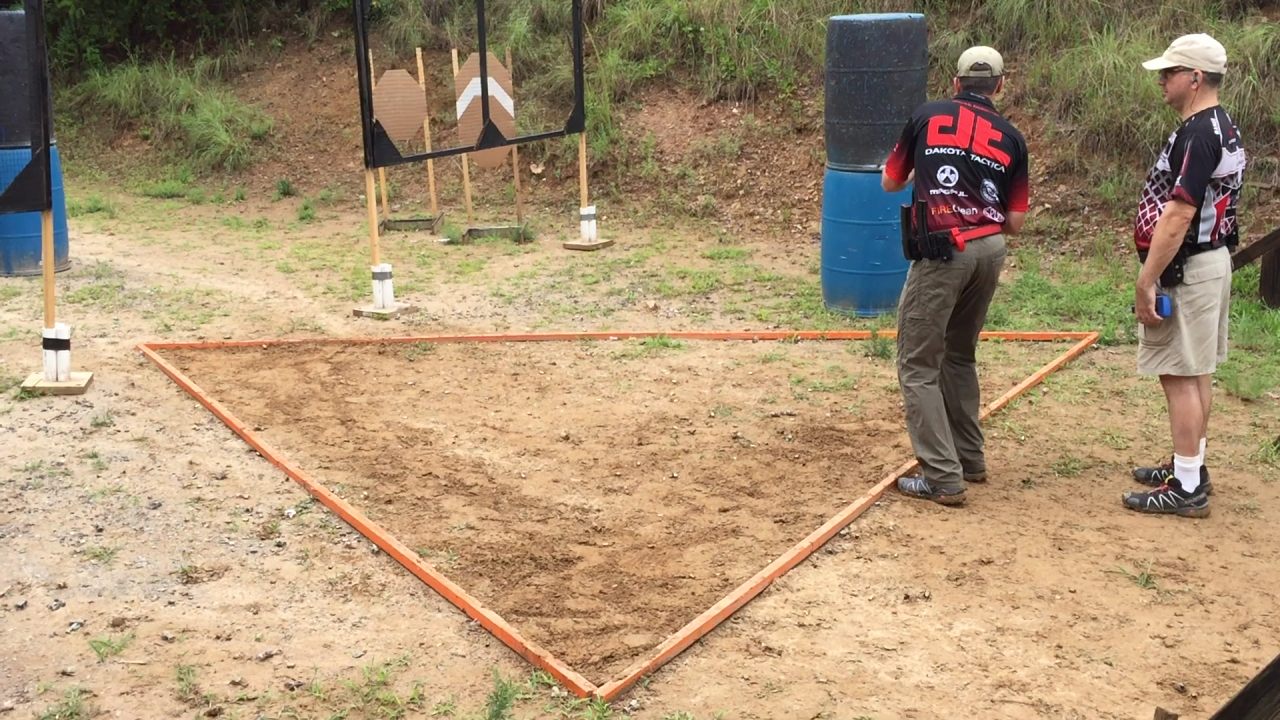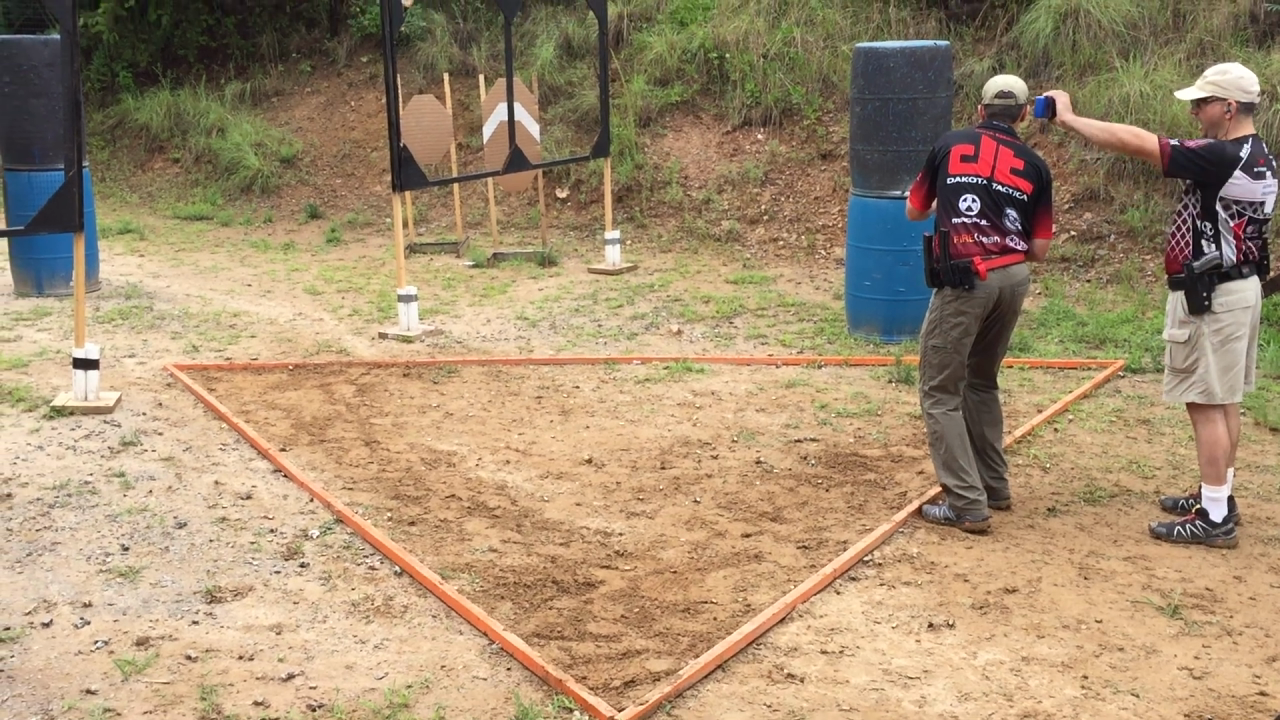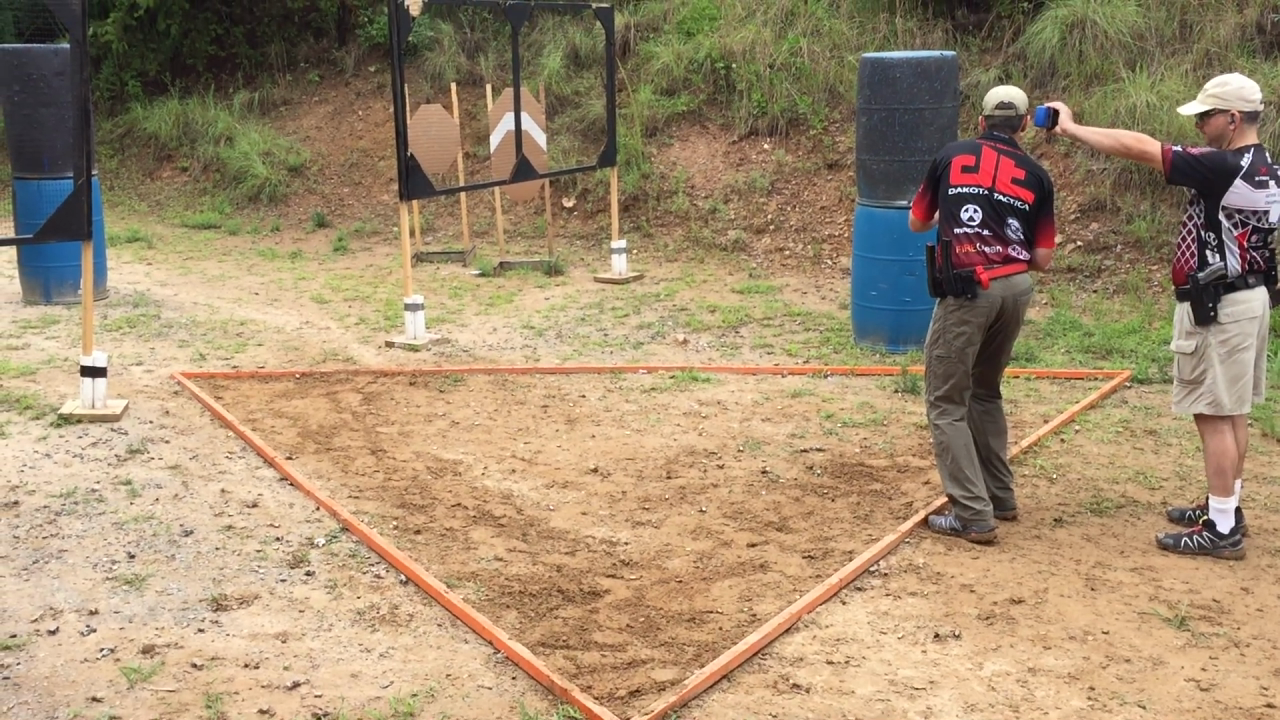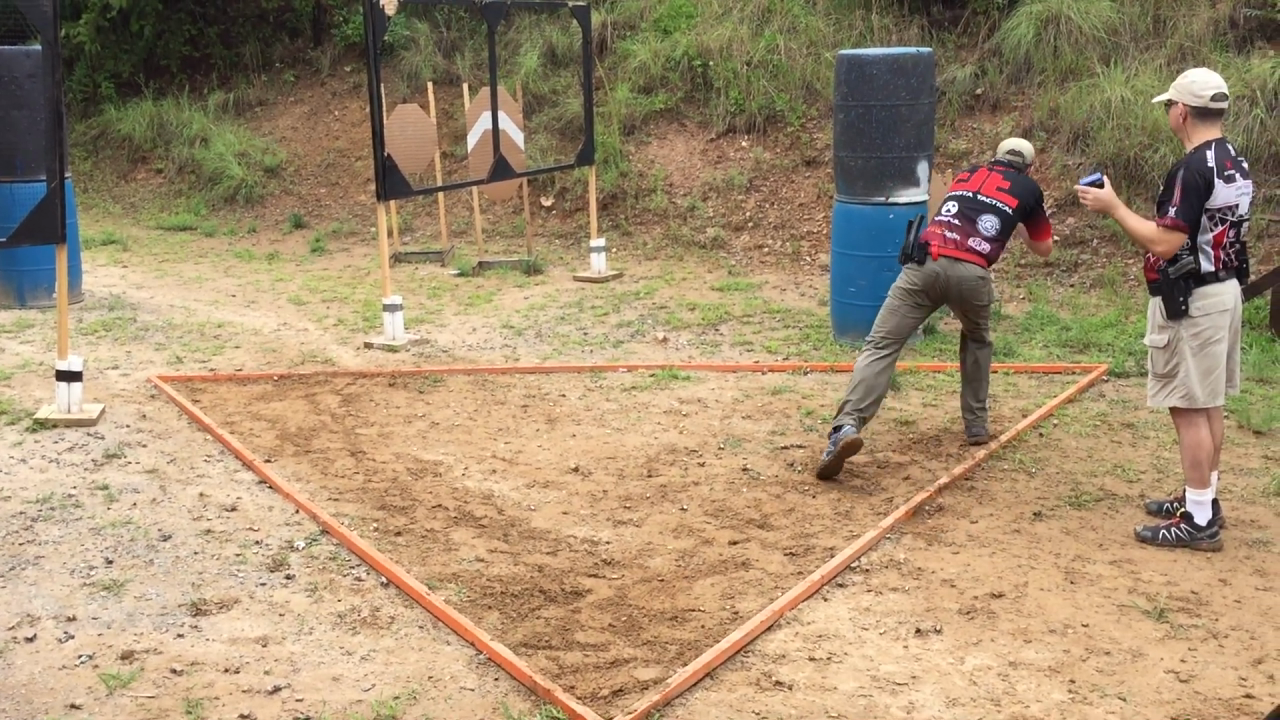
dt=1s
person 1, frame 1
left shoulder: (1198, 134)
right shoulder: (1220, 127)
left elbow: (1178, 215)
left wrist: (1146, 281)
left hip: (1185, 268)
right hip: (1208, 259)
left knee: (1179, 374)
right knee: (1196, 371)
left ankle: (1186, 487)
right ankle: (1188, 468)
person 1, frame 2
left shoulder: (1224, 158)
right shoulder: (1257, 157)
left elbow: (1138, 142)
left wrist: (1070, 119)
left hip: (1211, 296)
right hip: (1236, 288)
left knee: (1207, 403)
right knee: (1224, 400)
left ankle: (1214, 517)
right ankle: (1217, 497)
person 1, frame 3
left shoulder: (1225, 168)
left elbow: (1140, 148)
left wrist: (1072, 129)
left hip: (1218, 307)
left knee: (1215, 415)
right knee: (1232, 411)
left ankle: (1221, 529)
right ankle: (1225, 509)
person 1, frame 4
left shoulder: (1192, 170)
right shoulder: (1234, 163)
left elbow: (1164, 243)
left wrist: (1112, 206)
left hip: (1191, 301)
right hip: (1223, 291)
left knee: (1189, 408)
right knee: (1208, 403)
left ankle: (1198, 520)
right ankle: (1202, 498)
person 2, frame 1
left shoulder: (926, 116)
right shoulder: (1011, 137)
left elbow: (890, 182)
right elbow: (1014, 221)
left hip: (943, 253)
right hip: (990, 251)
left knee: (919, 363)
right knee: (959, 355)
left ankle: (942, 477)
right ankle: (970, 458)
person 2, frame 2
left shoulder: (949, 145)
right shoulder: (1035, 166)
left elbow: (914, 211)
right elbow: (1039, 249)
left hip: (966, 281)
right hip: (1013, 280)
left knee: (941, 390)
right knee: (981, 381)
left ankle: (966, 504)
right ankle: (994, 485)
person 2, frame 3
left shoulder: (951, 155)
right shoulder: (1036, 175)
left elbow: (917, 222)
right elbow: (1042, 259)
left hip: (968, 291)
right hip: (1016, 289)
left knee: (947, 402)
right knee: (985, 392)
left ankle: (973, 515)
right ankle: (1000, 497)
person 2, frame 4
left shoulder: (965, 175)
right shoulder: (1028, 188)
right elbow: (1044, 249)
left hip: (924, 265)
right hip: (970, 273)
left knee: (879, 348)
right knee: (977, 340)
left ankle: (847, 426)
right ankle: (976, 424)
